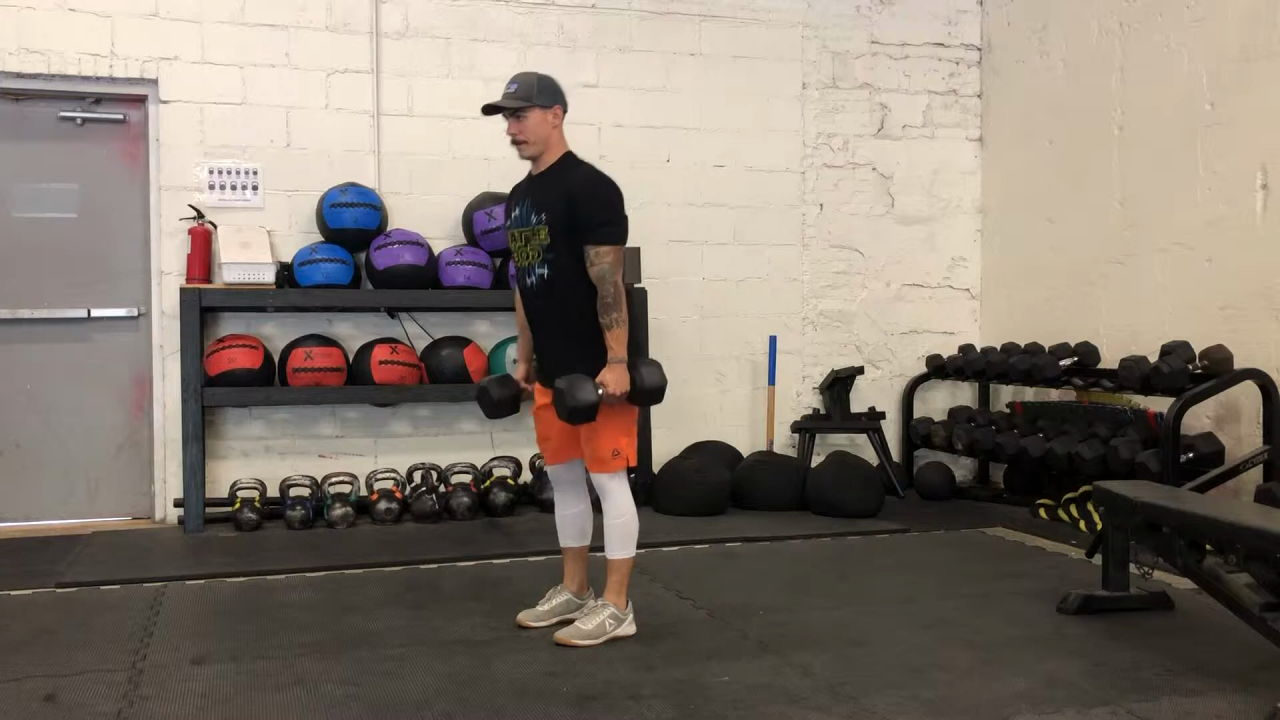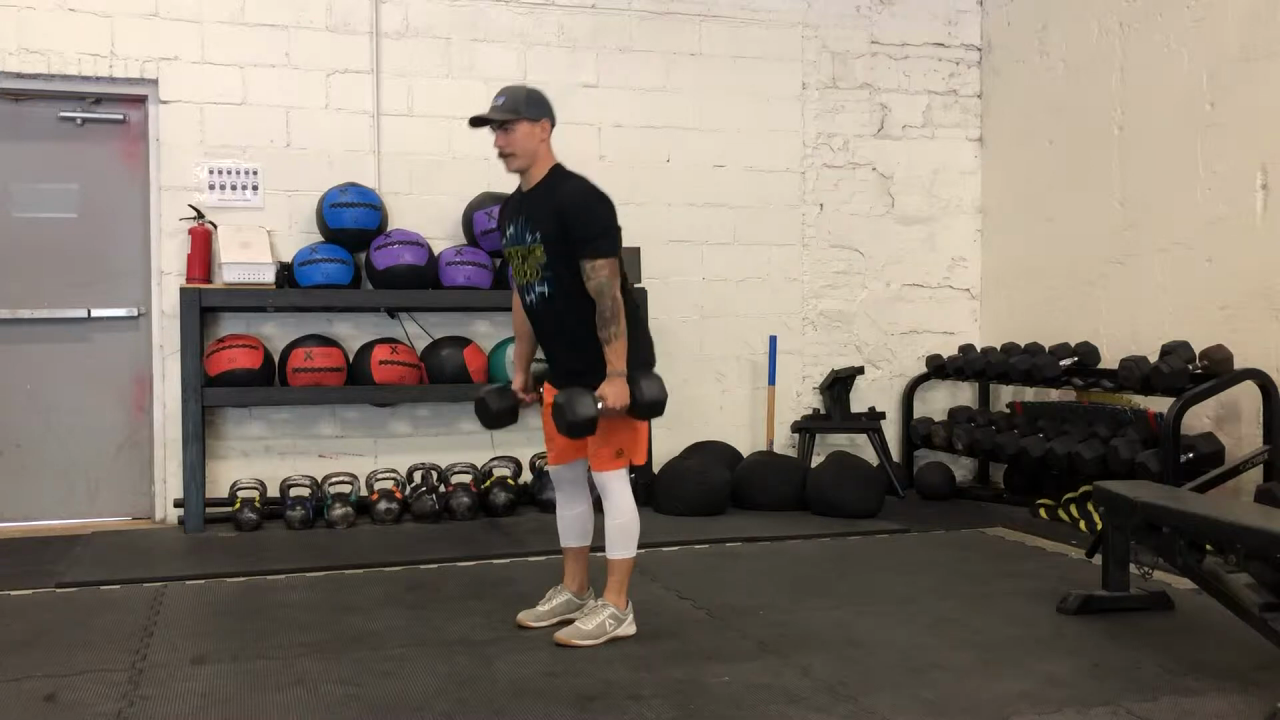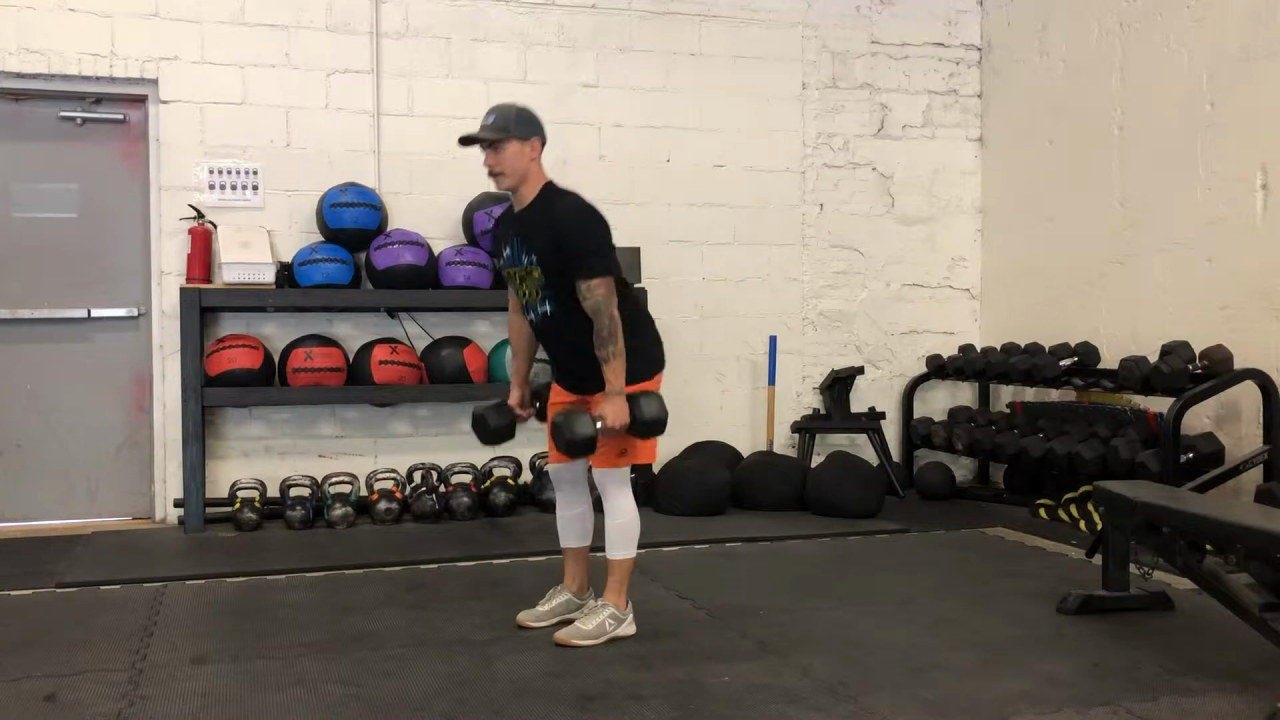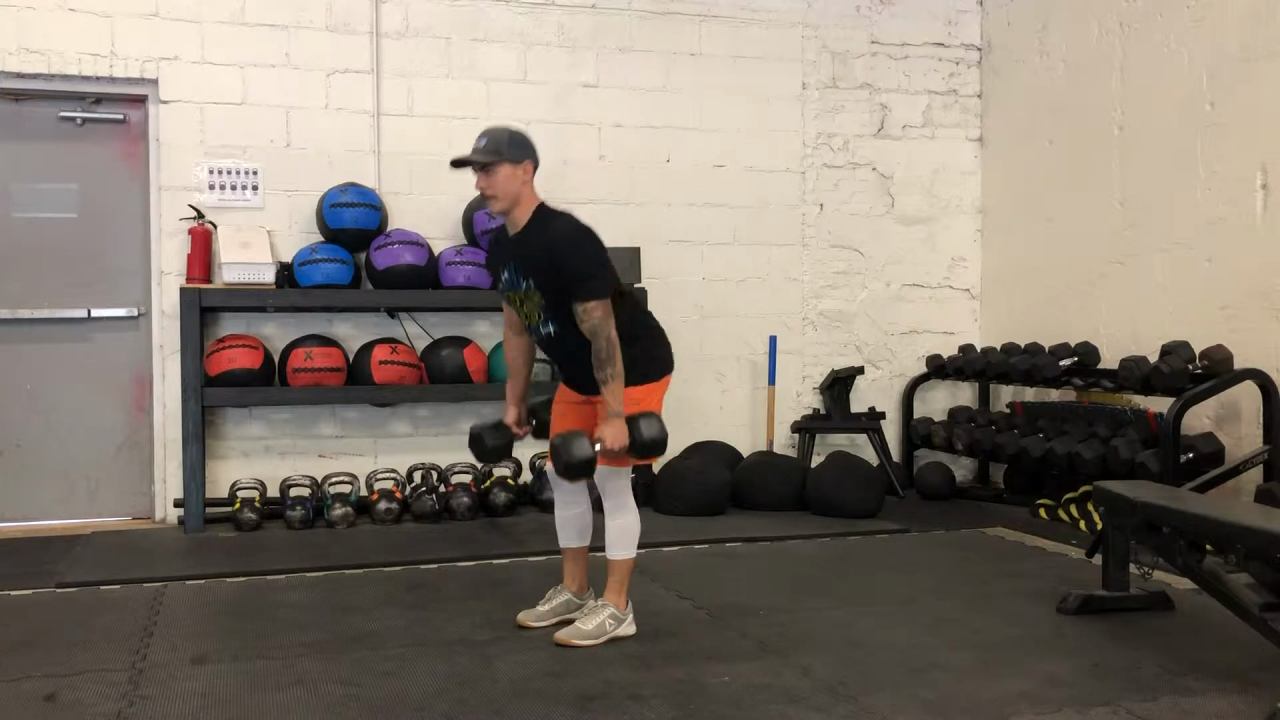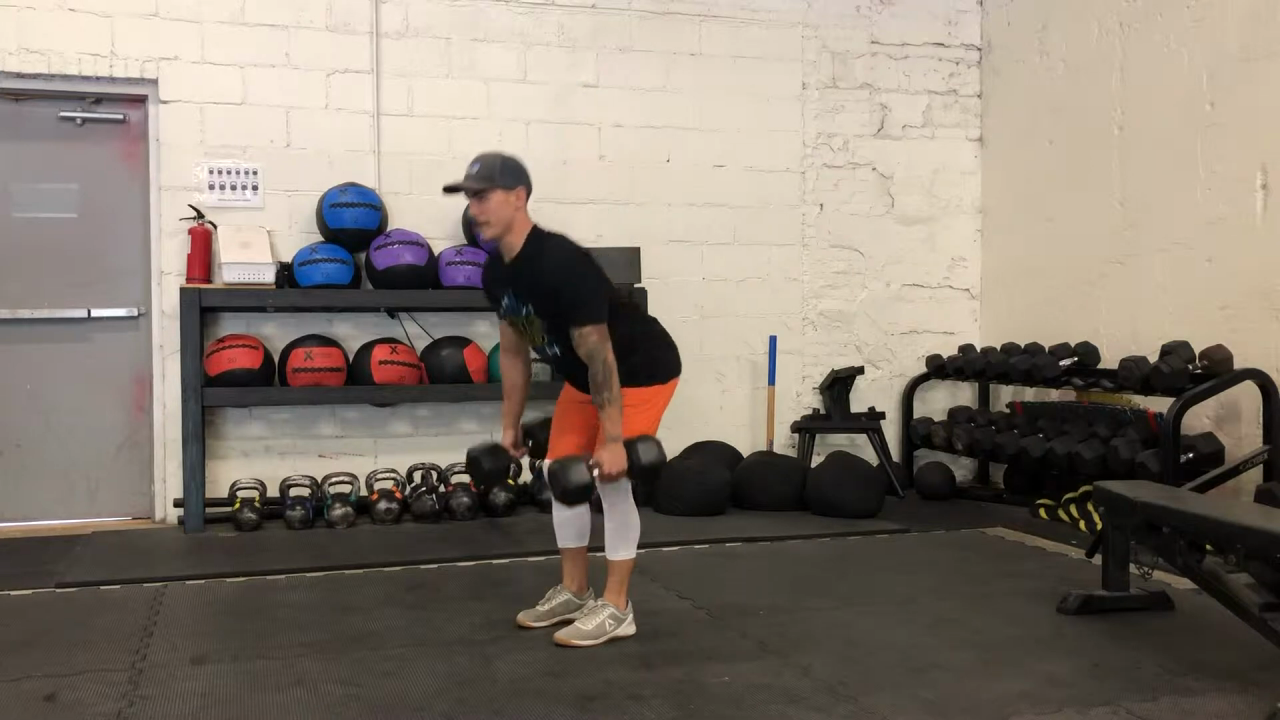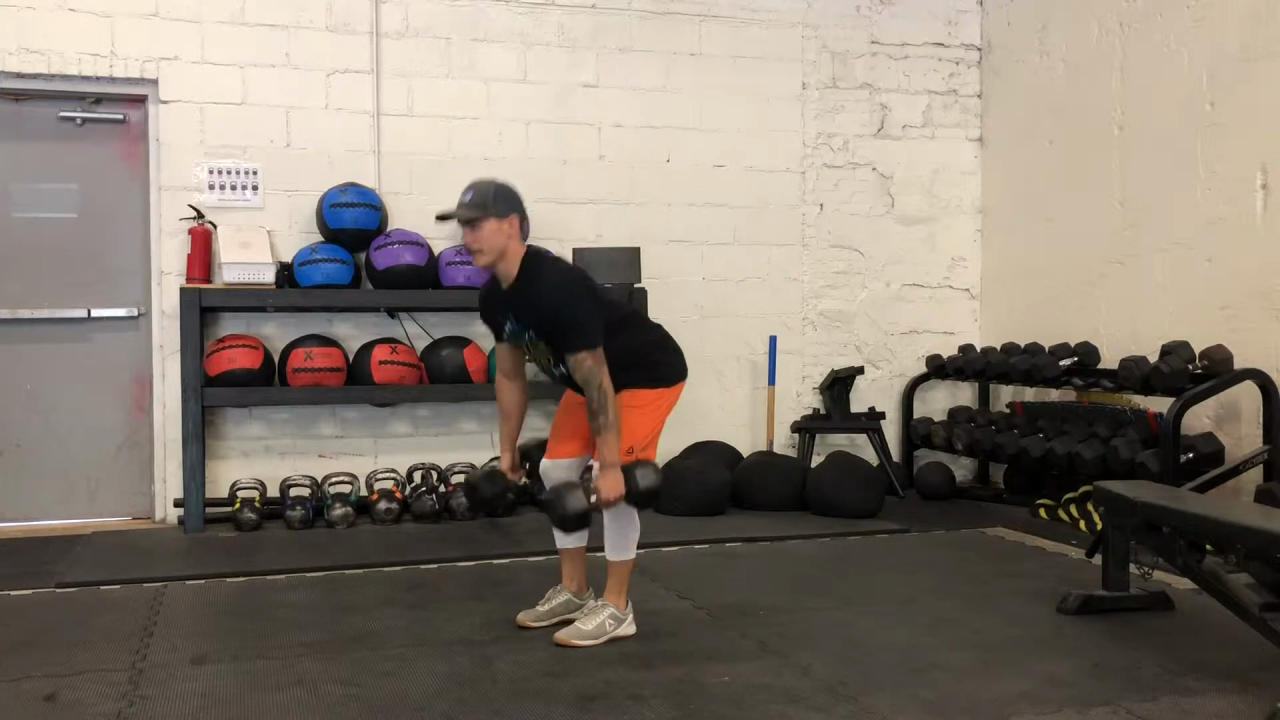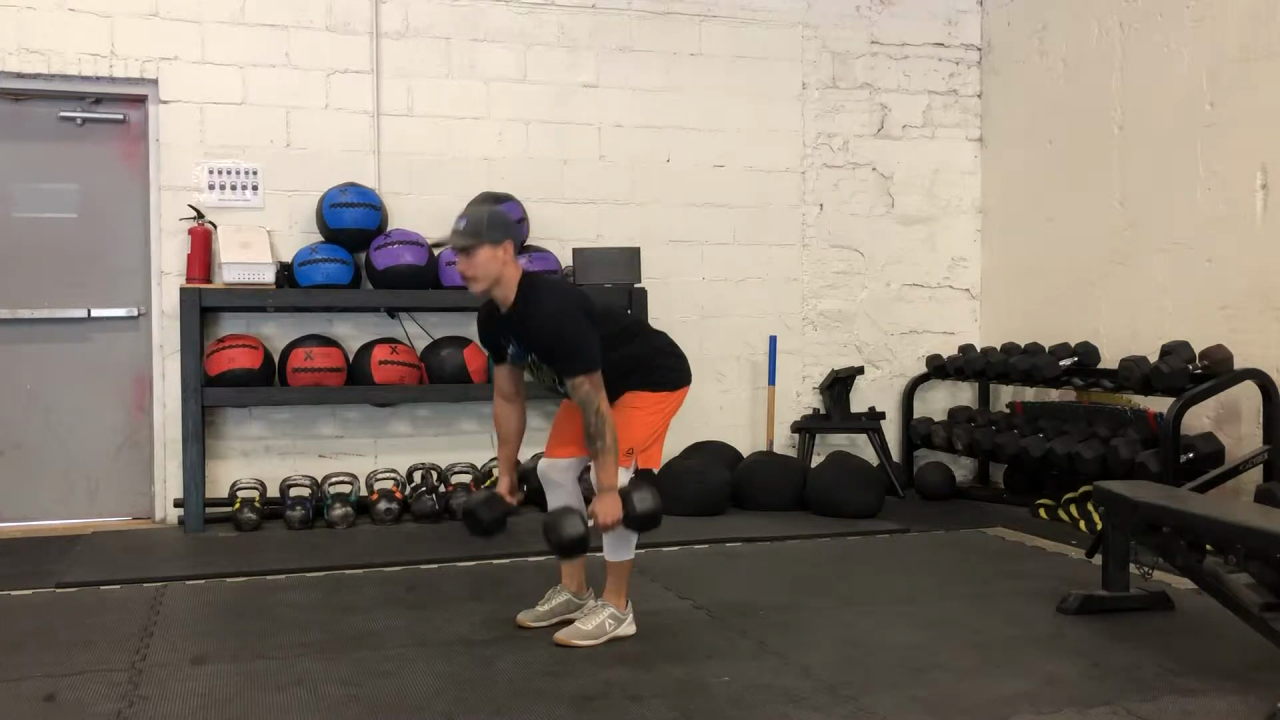
dt=0.1s
person 1, frame 1
left shoulder: (588, 186)
right shoulder: (520, 196)
left elbow: (609, 280)
left wrist: (617, 363)
right wrist: (525, 358)
left hip: (595, 368)
right hip: (554, 367)
left knee: (606, 475)
right knee: (564, 475)
left ankle: (616, 607)
right ankle: (573, 591)
person 1, frame 2
left shoulder: (579, 200)
right shoulder: (512, 210)
left elbow: (608, 293)
left wrist: (617, 378)
right wrist: (521, 369)
left hip: (610, 365)
right hip: (564, 371)
left knee: (608, 475)
right knee: (565, 475)
left ankle: (616, 608)
right ankle: (574, 591)
person 1, frame 3
left shoulder: (573, 218)
right shoulder: (505, 227)
left elbow: (604, 311)
right elbow: (520, 310)
left wrist: (616, 394)
right wrist: (518, 383)
left hip: (625, 368)
right hip: (571, 373)
left knee: (609, 476)
right knee: (565, 474)
left ankle: (616, 607)
right ankle: (574, 591)
person 1, frame 4
left shoulder: (566, 239)
right shoulder: (500, 248)
left elbow: (603, 332)
right elbow: (516, 331)
left wrist: (615, 417)
right wrist: (514, 403)
left hip: (636, 364)
right hip: (578, 372)
left knee: (610, 473)
right knee: (562, 471)
left ankle: (616, 608)
right ankle: (573, 592)
person 1, frame 5
left shoulder: (561, 263)
right shoulder: (496, 272)
left elbow: (600, 355)
right elbow: (513, 352)
left wrist: (612, 441)
right wrist: (510, 424)
left hip: (642, 368)
right hip: (584, 375)
left knee: (610, 479)
left ankle: (616, 608)
right ankle: (573, 591)
person 1, frame 6
left shoulder: (556, 287)
right shoulder: (494, 296)
left elbow: (597, 382)
right elbow: (509, 375)
left wrist: (610, 468)
right wrist: (507, 449)
left hip: (649, 372)
right hip: (593, 371)
left knee: (612, 478)
right knee: (556, 468)
left ankle: (616, 608)
right ankle: (573, 592)
person 1, frame 7
left shoulder: (555, 310)
right shoulder: (492, 319)
left elbow: (595, 406)
right elbow: (508, 398)
left wrist: (608, 492)
right wrist: (506, 472)
left hip: (653, 376)
right hip: (597, 382)
left knee: (612, 478)
right knee: (555, 469)
left ankle: (616, 608)
right ankle: (573, 591)
